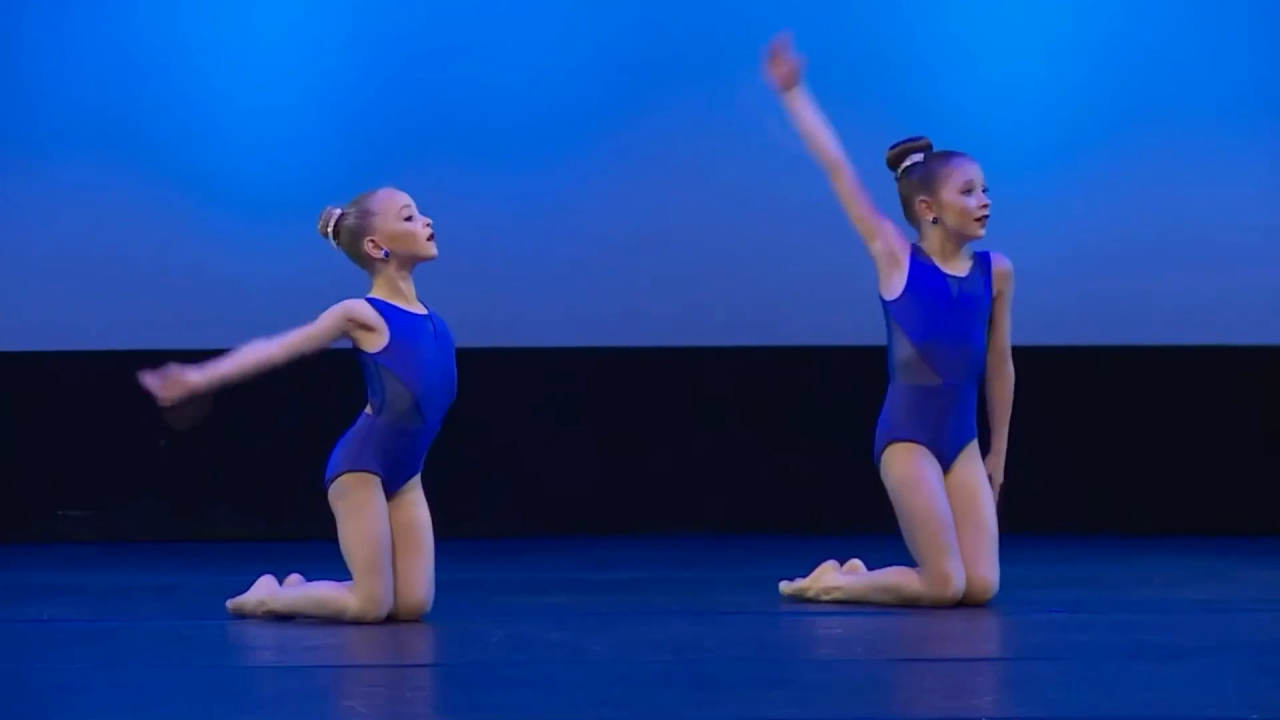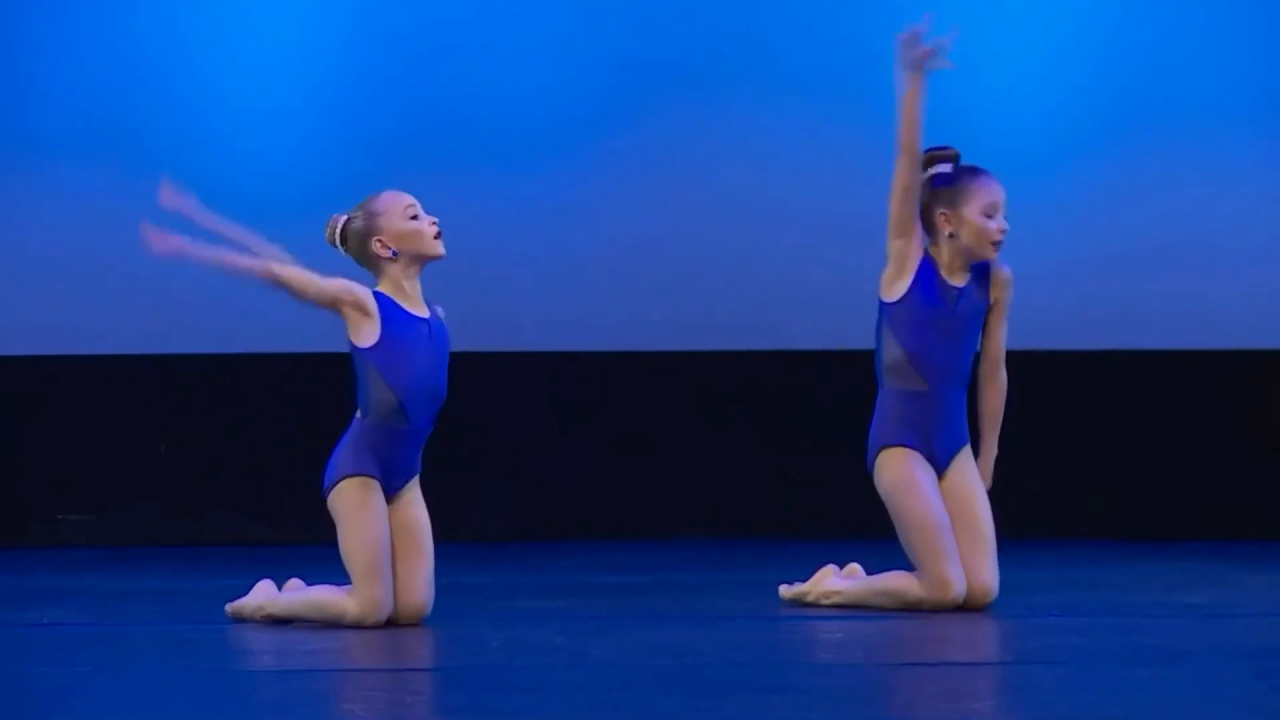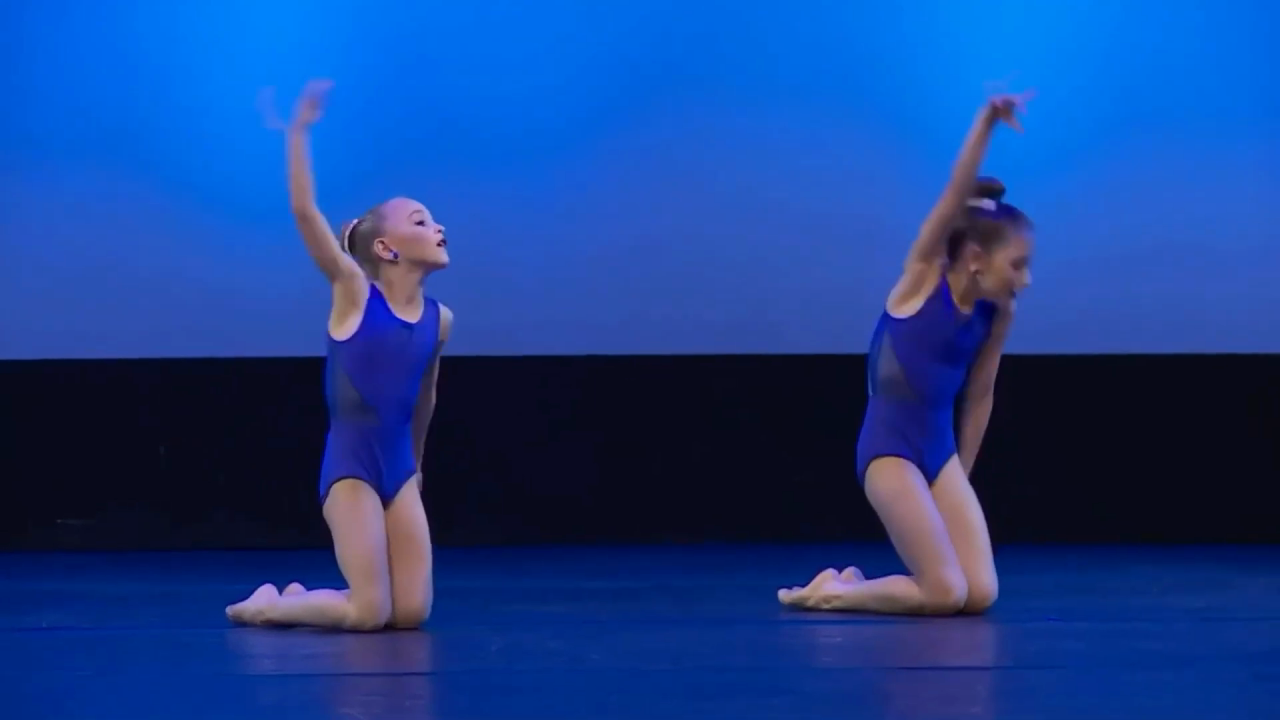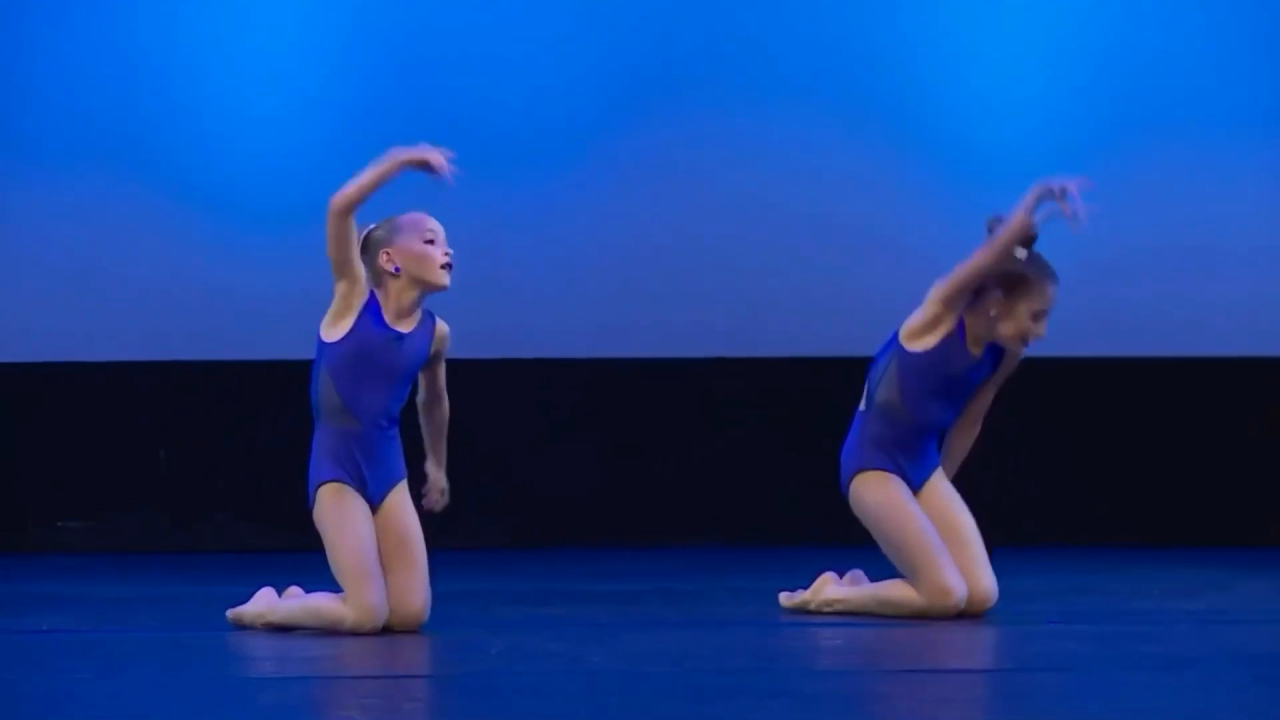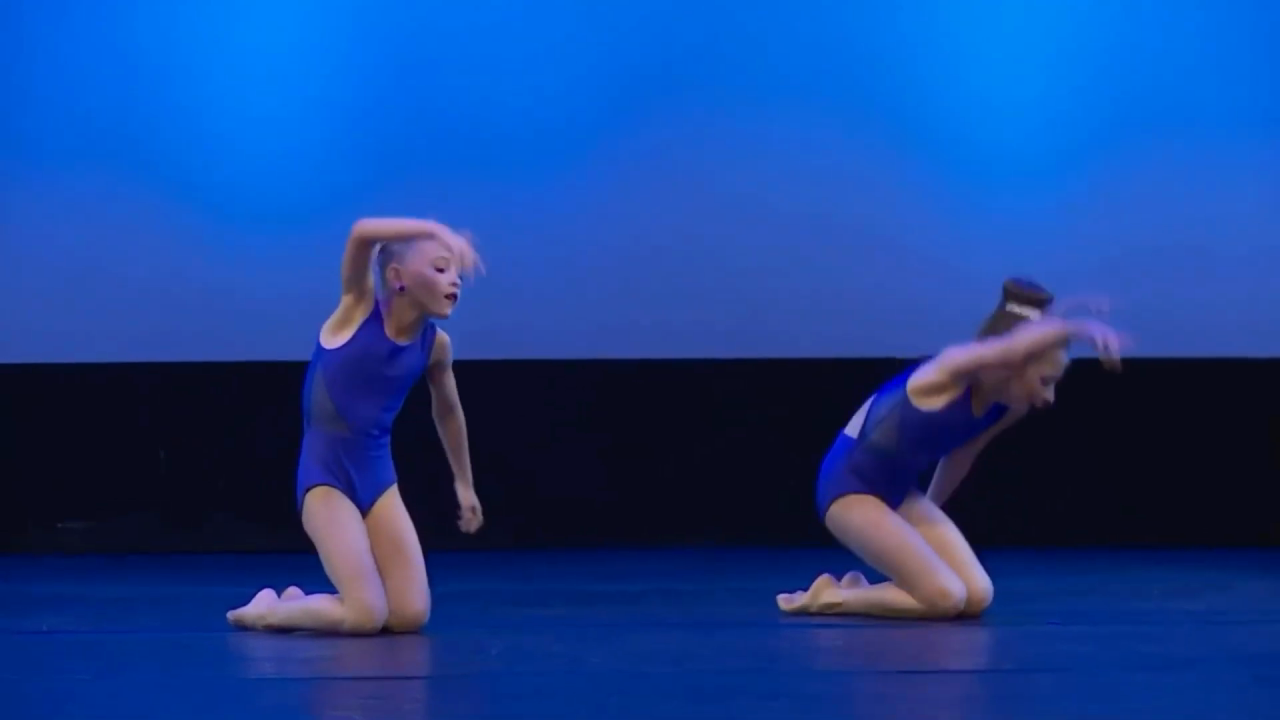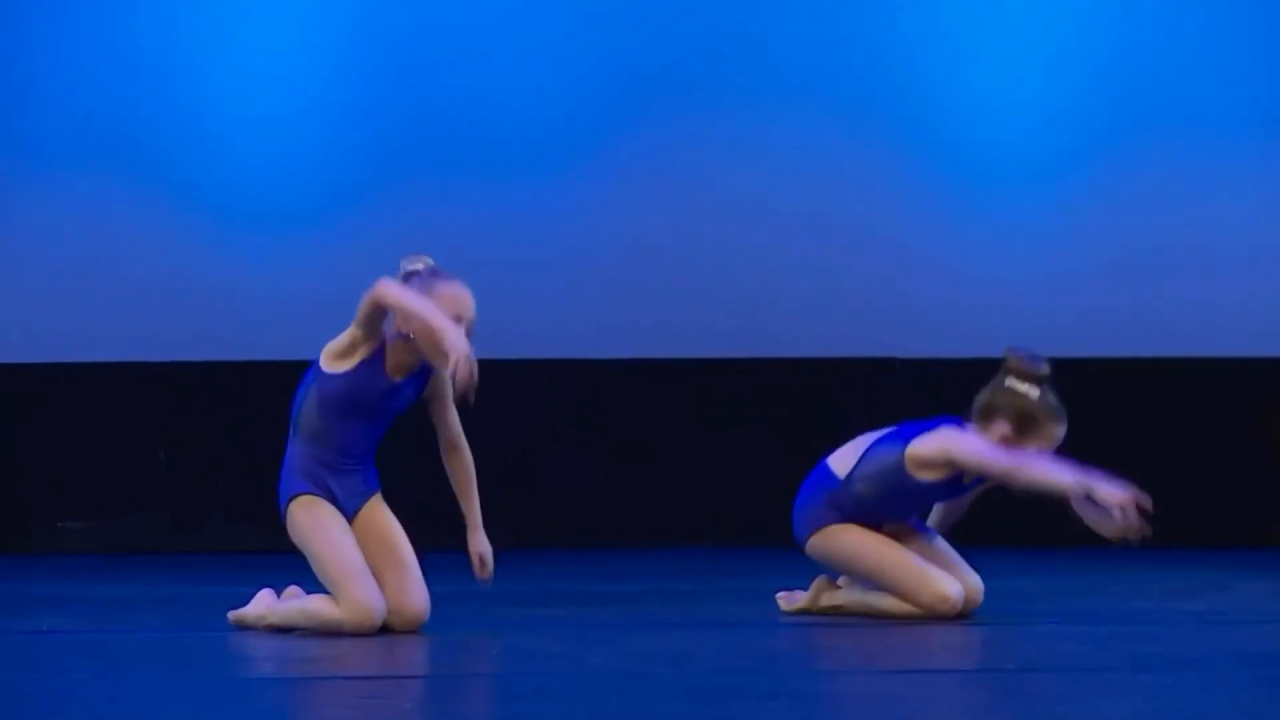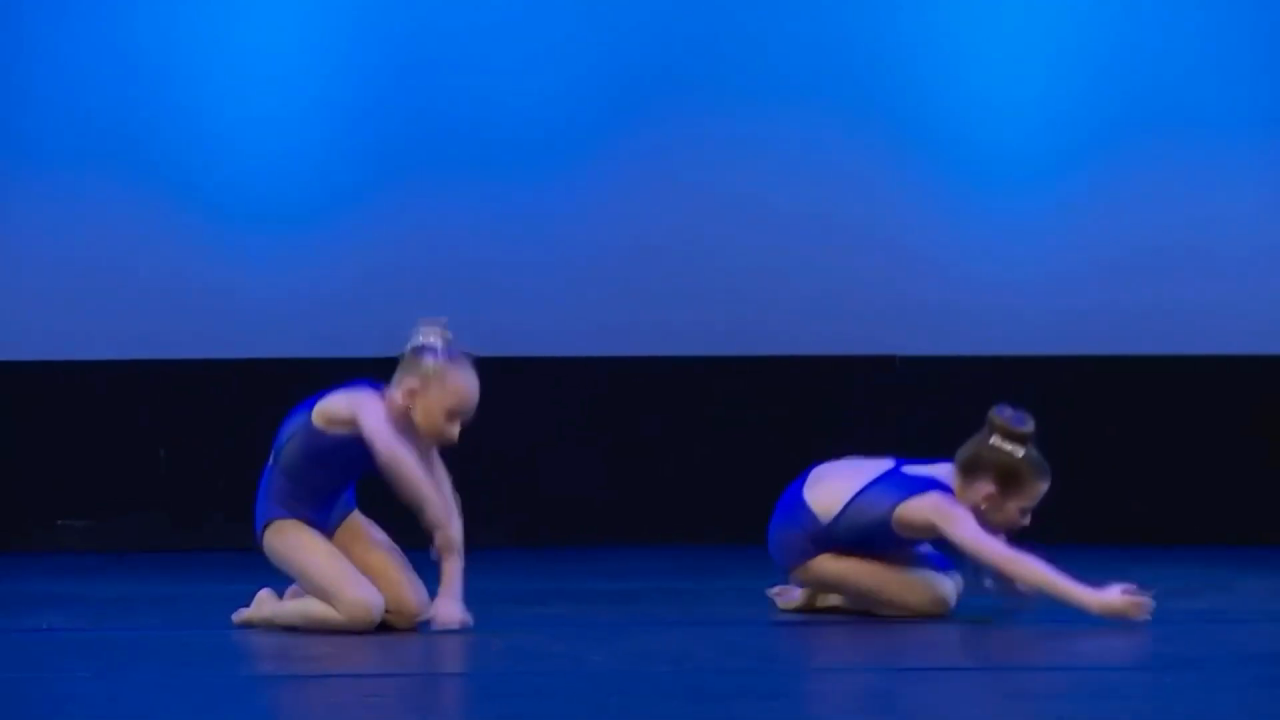
dt=0.3s
person 1, frame 1
left shoulder: (997, 271)
right shoulder: (896, 256)
left elbow: (1000, 365)
right elbow: (837, 168)
left wrist: (999, 451)
right wrist: (792, 90)
left hip: (963, 440)
right hip: (906, 436)
left knee: (982, 587)
right knee: (946, 587)
left ankle: (857, 576)
right ankle: (830, 583)
person 1, frame 2
left shoulder: (996, 281)
right shoulder: (905, 259)
left elbow: (993, 373)
right elbow: (906, 160)
left wrist: (987, 457)
right wrist: (913, 76)
left hip: (955, 442)
right hip: (900, 440)
left knee: (982, 591)
right knee: (945, 591)
left ankle: (857, 580)
right ankle: (830, 587)
person 1, frame 3
left shoulder: (998, 315)
right shoulder: (923, 278)
left elbow: (979, 398)
right elbow: (955, 196)
left wrist: (962, 473)
right wrist: (986, 123)
left hip: (940, 454)
right hip: (888, 449)
left knee: (980, 594)
right knee: (946, 595)
left ankle: (856, 585)
right ankle: (830, 592)
person 1, frame 4
left shoulder: (1006, 354)
right shoulder: (941, 314)
right elbow: (994, 252)
left wrist: (941, 481)
right wrist: (1037, 197)
left hip: (923, 466)
right hip: (873, 462)
left knee: (982, 596)
right knee: (947, 597)
left ankle: (856, 587)
right ankle: (830, 595)
person 1, frame 5
left shoulder: (1007, 407)
right shoulder: (955, 368)
right elbow: (1024, 341)
left wrist: (926, 516)
left hip: (898, 492)
right hip: (846, 486)
left knee: (977, 596)
right knee: (947, 597)
left ankle: (860, 588)
right ankle: (830, 597)
person 1, frame 6
left shoulder: (987, 460)
right shoulder: (952, 445)
left elbow: (954, 499)
right elbow: (1024, 469)
right wrist: (1094, 485)
left hip: (878, 513)
right hip: (825, 514)
left knee: (971, 595)
right knee: (945, 599)
left ankle: (858, 583)
right ankle: (833, 598)
person 1, frame 7
left shoulder: (959, 482)
right shoulder: (939, 508)
left elbow: (993, 539)
right elbow: (1009, 562)
right wrist: (1092, 598)
right hip: (801, 538)
left knee: (947, 585)
right knee: (937, 597)
left ankle: (824, 580)
right ankle: (820, 595)
person 2, frame 1
left shoulder: (424, 316)
right shoulder: (363, 313)
right elbow: (277, 346)
right wrist: (202, 377)
left hip: (405, 473)
right hip: (362, 466)
left knee: (414, 605)
right knee: (372, 606)
left ankle: (300, 589)
right ankle: (268, 596)
person 2, frame 2
left shoulder: (434, 316)
right shoulder: (361, 303)
right elbow: (275, 271)
right wrist: (189, 244)
left hip: (404, 475)
right hip: (360, 469)
left knee: (414, 610)
right knee: (371, 610)
left ankle: (298, 594)
right ankle: (270, 600)
person 2, frame 3
left shoulder: (439, 320)
right shoulder: (355, 294)
right elbow: (304, 210)
right wrist: (298, 130)
left hip: (399, 471)
right hip: (349, 468)
left knee: (411, 612)
right knee: (370, 613)
left ankle: (300, 598)
right ankle: (267, 605)
person 2, frame 4
left shoulder: (435, 333)
right shoulder: (354, 299)
right elbow: (339, 211)
left wrist: (437, 465)
right wrist: (402, 159)
left hip: (389, 472)
right hip: (337, 471)
left knee: (410, 615)
right knee: (367, 615)
left ankle: (300, 600)
right ankle: (267, 608)
person 2, frame 5
left shoulder: (435, 345)
right shoulder: (358, 309)
left elbow: (448, 413)
right elbow: (362, 232)
left wrist: (464, 484)
right wrist: (437, 231)
left hip: (378, 477)
right hip: (325, 475)
left knee: (411, 615)
right knee: (367, 617)
left ankle: (300, 603)
right ankle: (266, 610)
person 2, frame 6
left shoulder: (433, 377)
right shoulder: (363, 344)
left elbow: (454, 448)
right elbow: (381, 293)
left wrist: (476, 530)
right wrist: (450, 335)
left hip: (361, 488)
right hip: (310, 486)
left knee: (412, 614)
right knee: (366, 615)
left ankle: (299, 601)
right ankle: (266, 611)
person 2, frame 7
left shoulder: (414, 428)
right shoulder: (364, 405)
left elbow: (446, 503)
right elbow: (390, 453)
left wrist: (451, 591)
right wrist: (442, 522)
left hip: (336, 513)
right hip: (284, 516)
left knee: (409, 612)
right knee: (363, 609)
left ankle: (305, 595)
right ankle: (269, 609)
